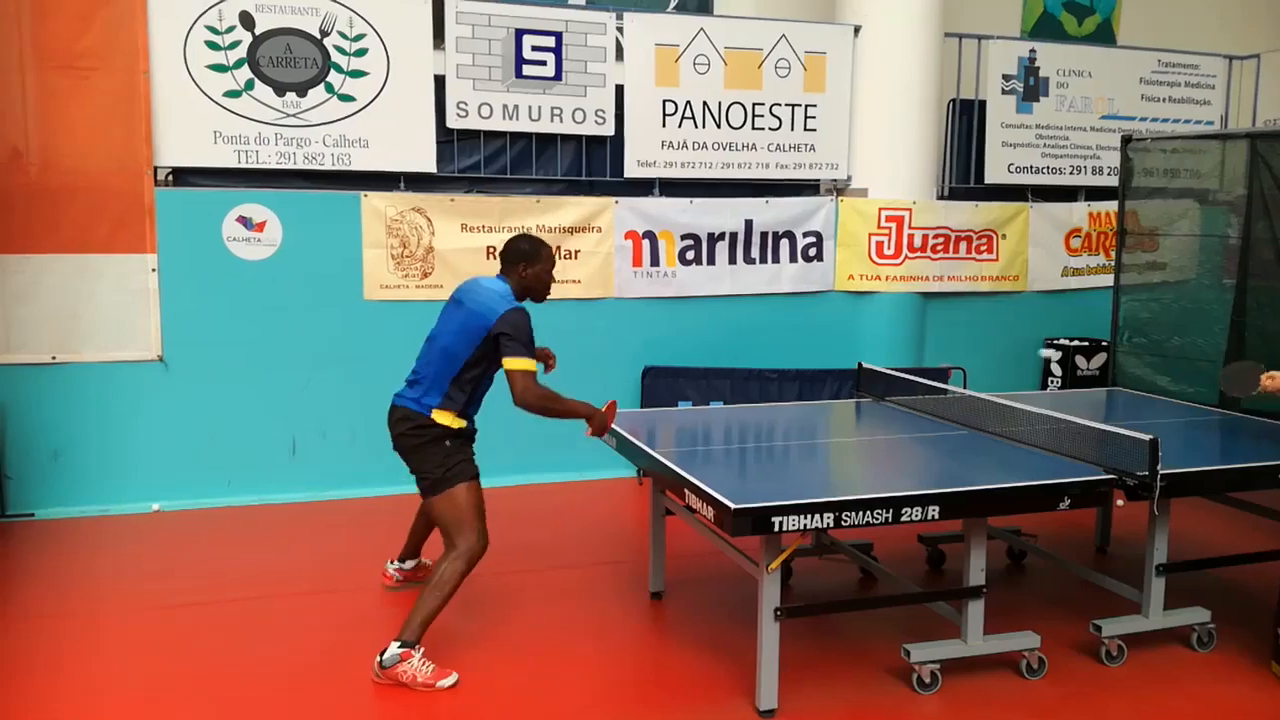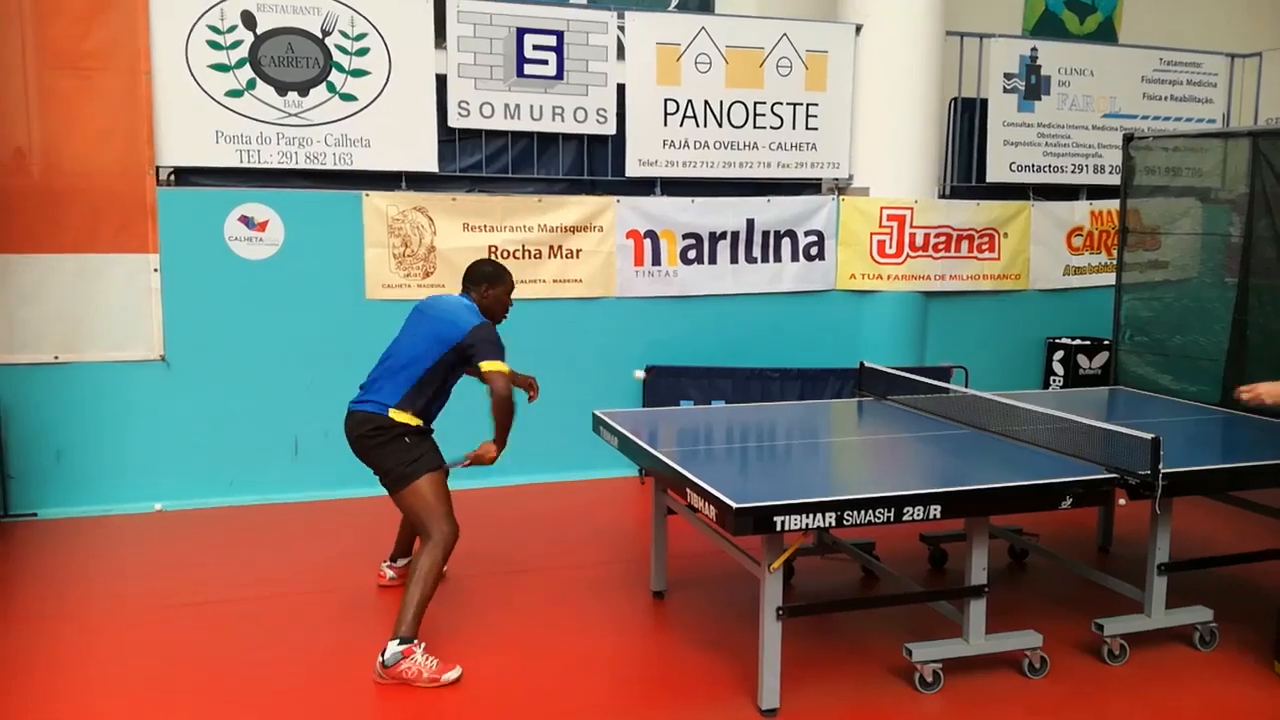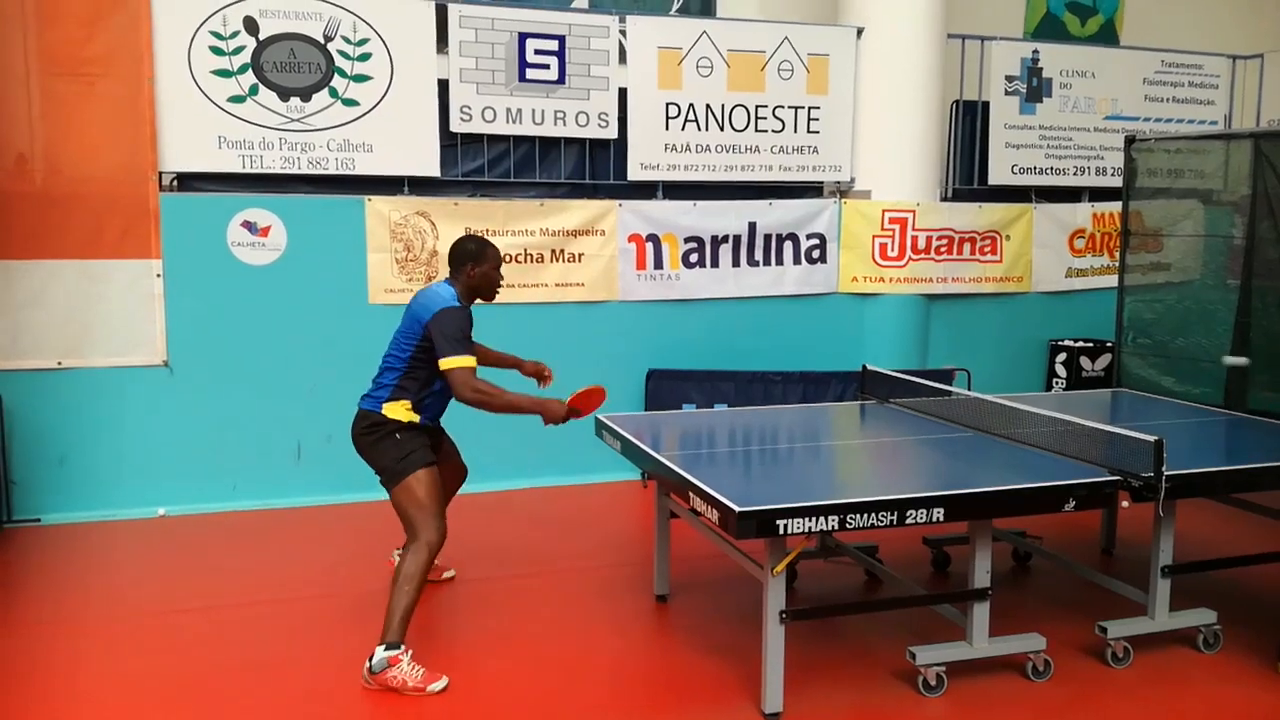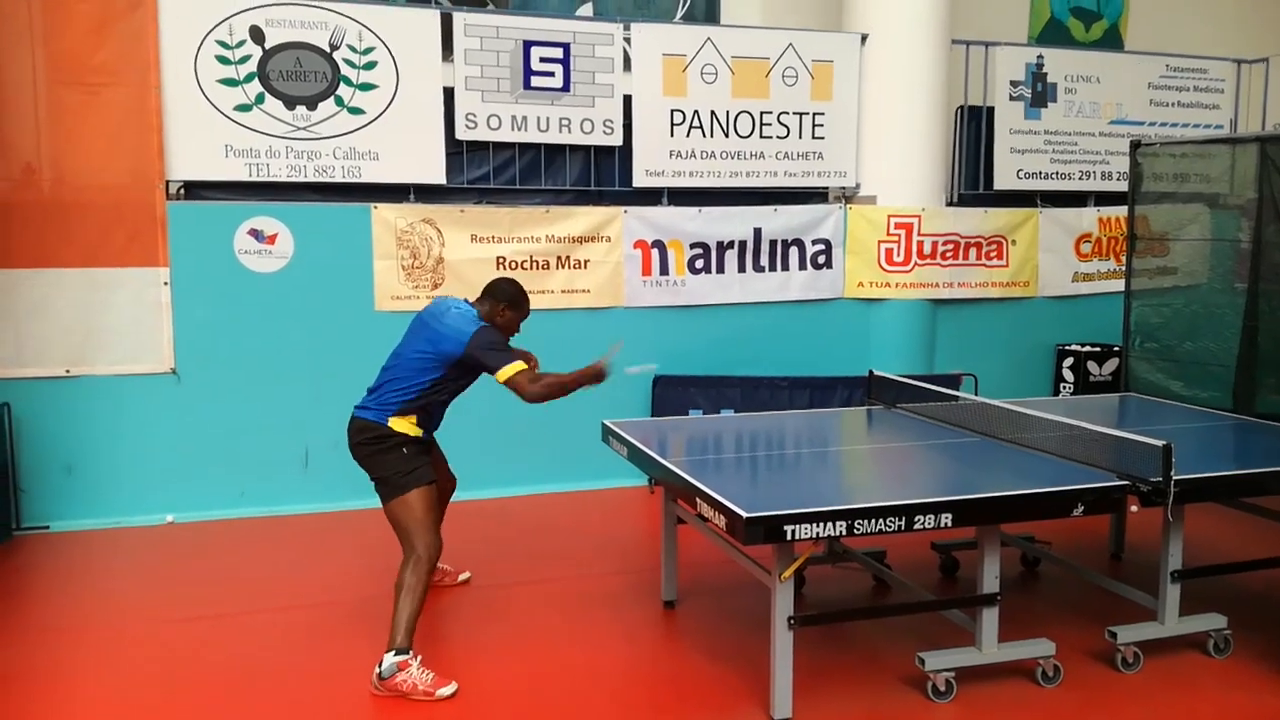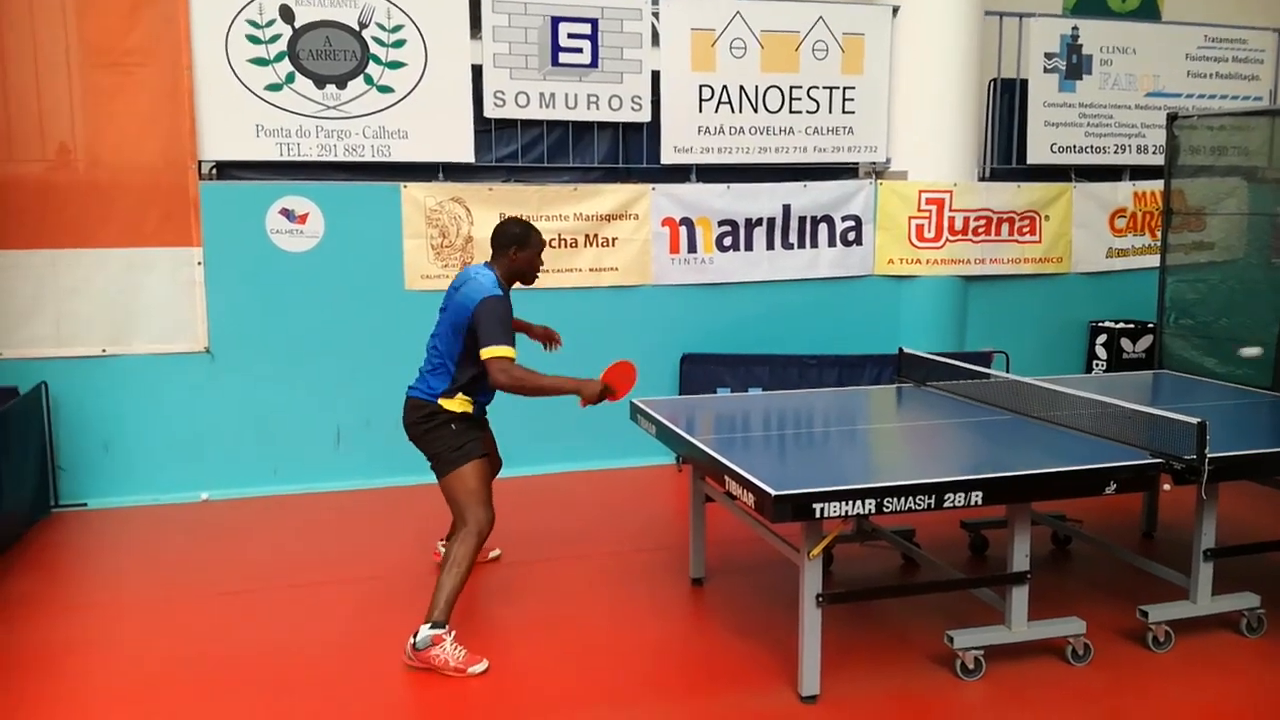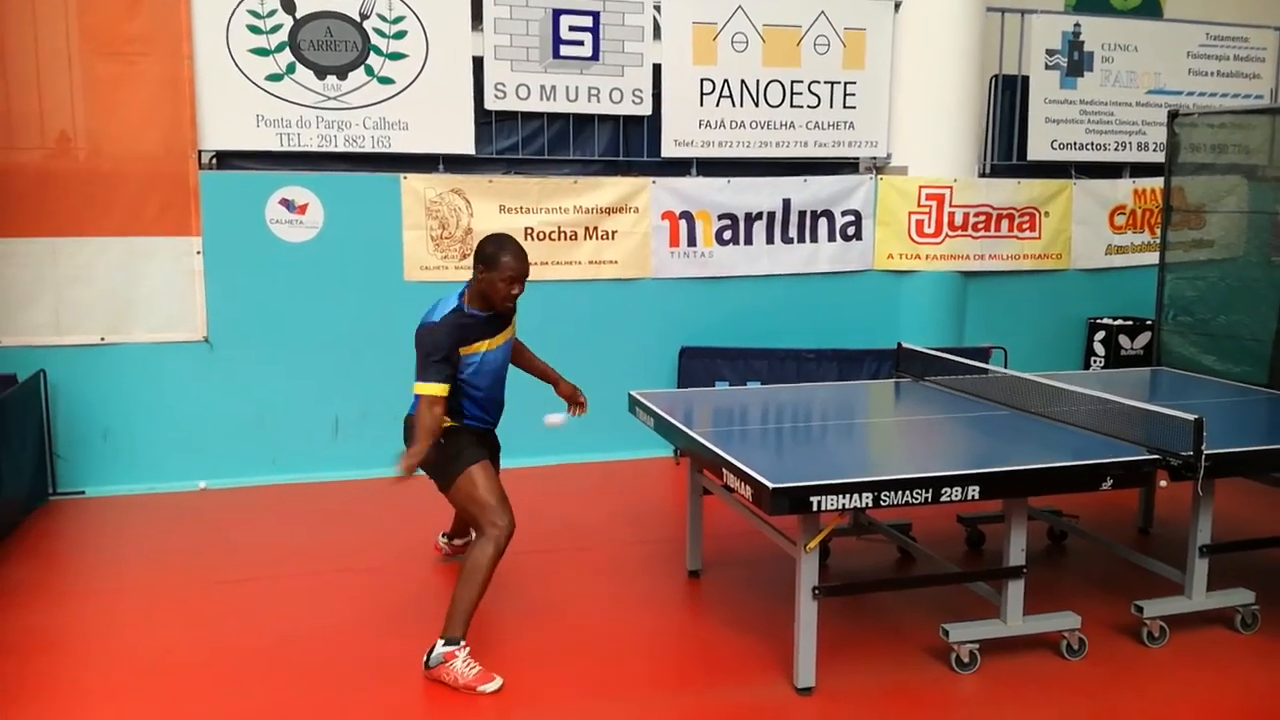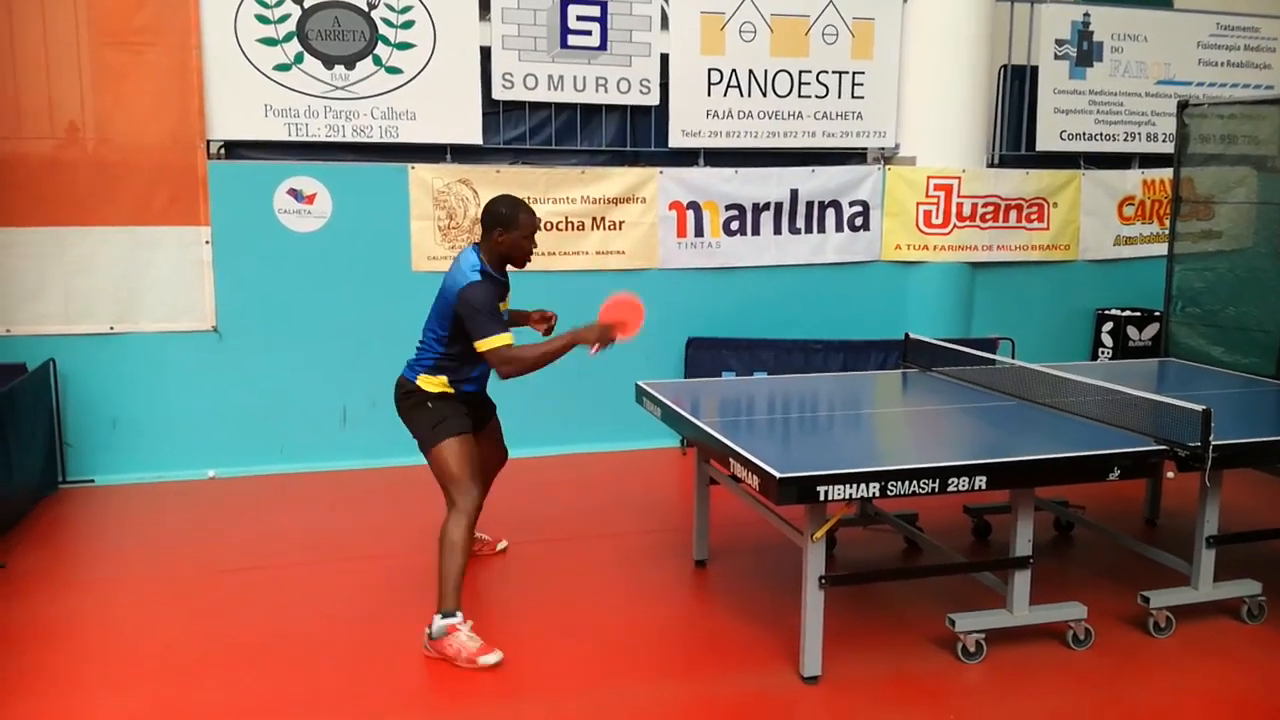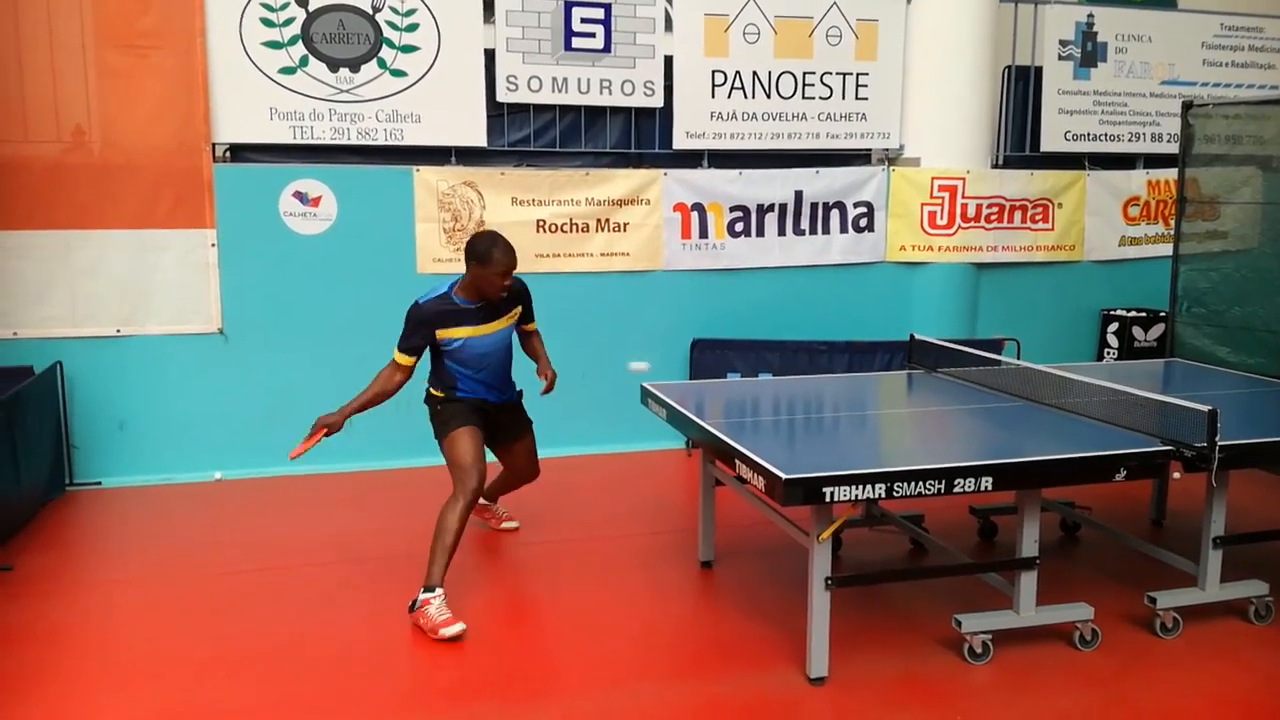
dt=0.4s
person 1, frame 1
left shoulder: (476, 287)
right shoulder: (512, 315)
right elbow: (526, 395)
left wrist: (528, 351)
right wrist: (587, 411)
left hip: (411, 413)
right hip: (430, 426)
left knee: (446, 491)
right knee: (470, 543)
left ankle: (404, 565)
right ankle: (400, 654)
person 1, frame 2
left shoulder: (435, 306)
right shoulder: (479, 328)
right elbow: (501, 393)
left wrist: (513, 377)
right wrist: (497, 442)
left hip: (369, 418)
right hip: (387, 427)
left knee: (432, 478)
right knee: (441, 533)
left ankle: (399, 563)
right ankle: (400, 652)
person 1, frame 3
left shoulder: (442, 298)
right shoulder: (448, 312)
left elbow: (463, 350)
right elbow: (465, 387)
left wrist: (522, 365)
right wrist: (539, 406)
left hip: (408, 420)
right hip: (387, 425)
left knee: (452, 475)
right knee: (429, 533)
left ankle: (410, 562)
right ankle: (388, 656)
person 1, frame 4
left shoulder: (445, 307)
right shoulder: (480, 334)
right elbow: (533, 390)
left wrist: (514, 357)
right wrist: (585, 377)
left hip: (387, 427)
right hip: (385, 437)
left knee: (443, 485)
right knee: (423, 547)
left ankle: (426, 571)
right ankle: (397, 664)
person 1, frame 5
left shoulder: (475, 277)
right shoulder: (491, 300)
right elbow: (502, 375)
left wrist: (527, 328)
right wrist: (578, 386)
left hip: (450, 407)
right hip: (441, 414)
left knee: (488, 467)
right knee: (478, 520)
left ankle: (451, 546)
right ankle: (430, 637)
person 1, frame 6
left shoulder: (503, 309)
right shoulder: (440, 328)
right elbow: (432, 406)
left wrist: (558, 382)
right wrist: (418, 451)
left hip: (477, 427)
right hip: (446, 434)
left knee: (483, 504)
right knee: (498, 527)
left ankle: (454, 538)
right ankle: (447, 652)
person 1, frame 7
left shoulder: (480, 263)
right shoulder: (474, 289)
right elbow: (509, 364)
left wrist: (524, 318)
right wrist: (577, 337)
left hip: (461, 391)
right hip: (430, 396)
left knee: (493, 459)
right knee: (467, 498)
left ankle: (463, 537)
right ankle: (446, 625)
person 1, frame 8
left shoulder: (516, 292)
right shoulder: (428, 311)
left elbow: (529, 332)
right elbow: (399, 371)
left wrist: (543, 362)
right wrist: (345, 412)
left hip: (504, 402)
right hip: (455, 404)
left knee: (526, 471)
right knee: (468, 485)
left ankle: (485, 502)
right ankle: (429, 598)
